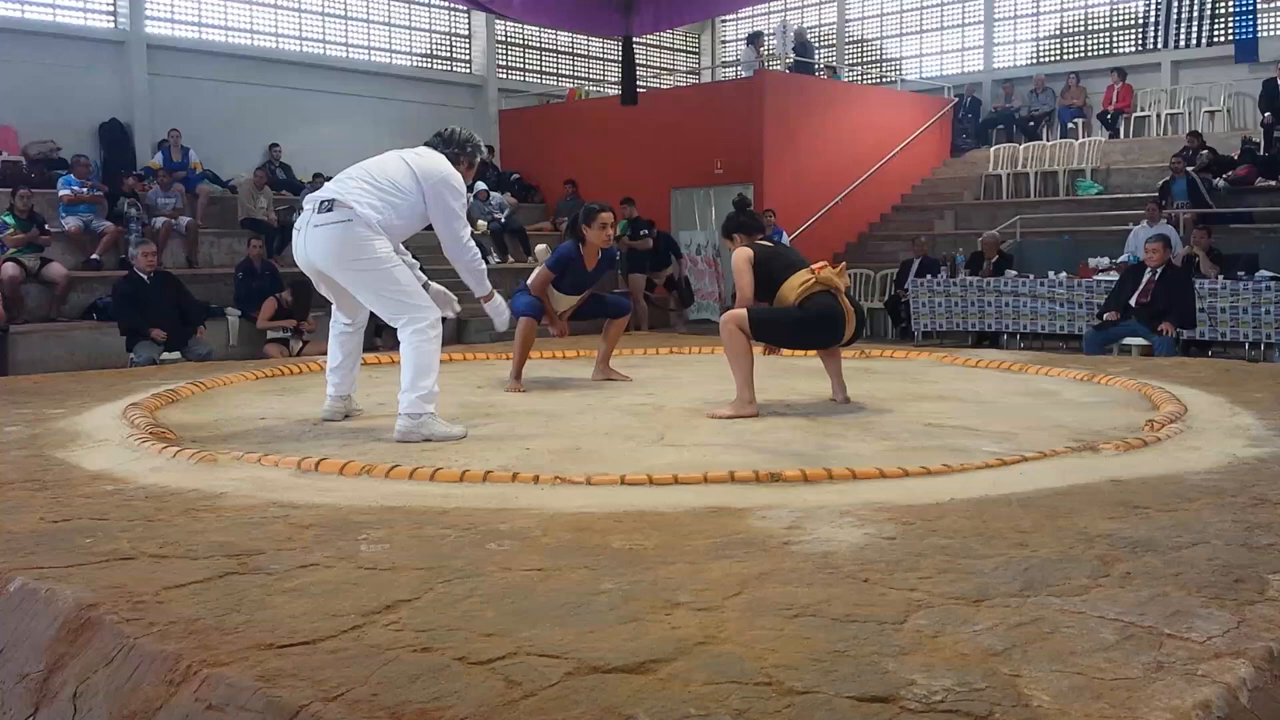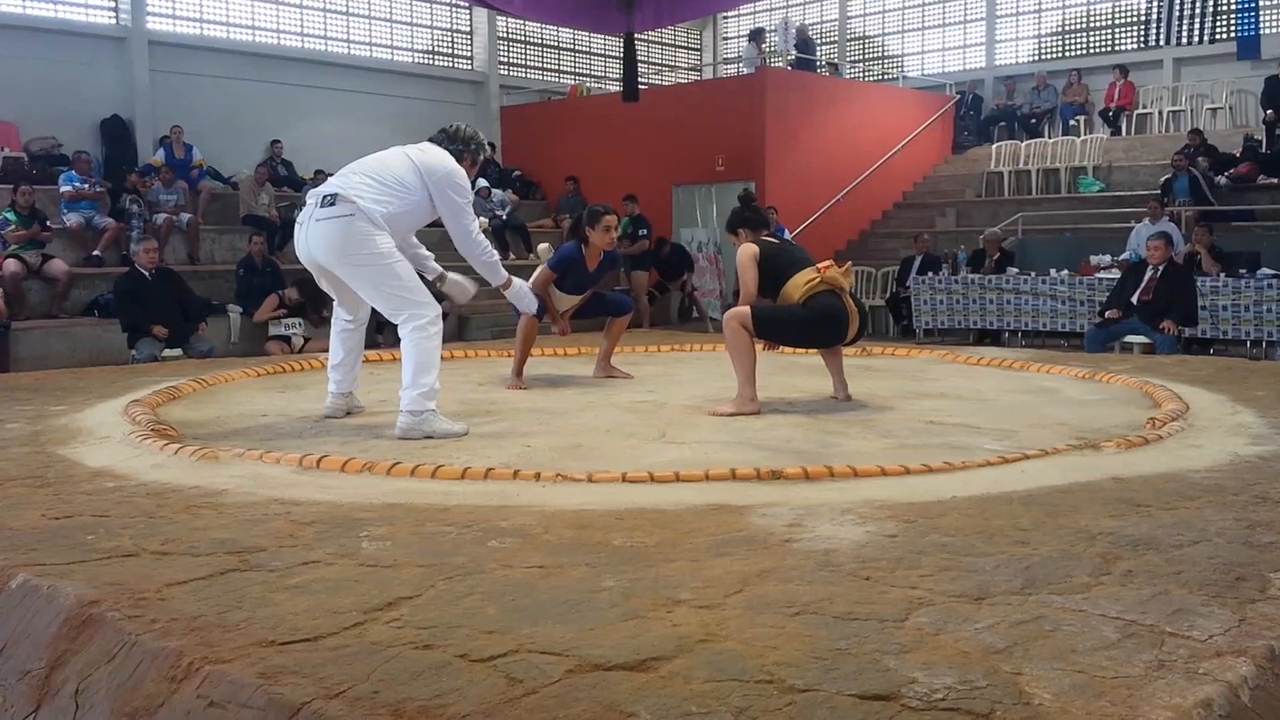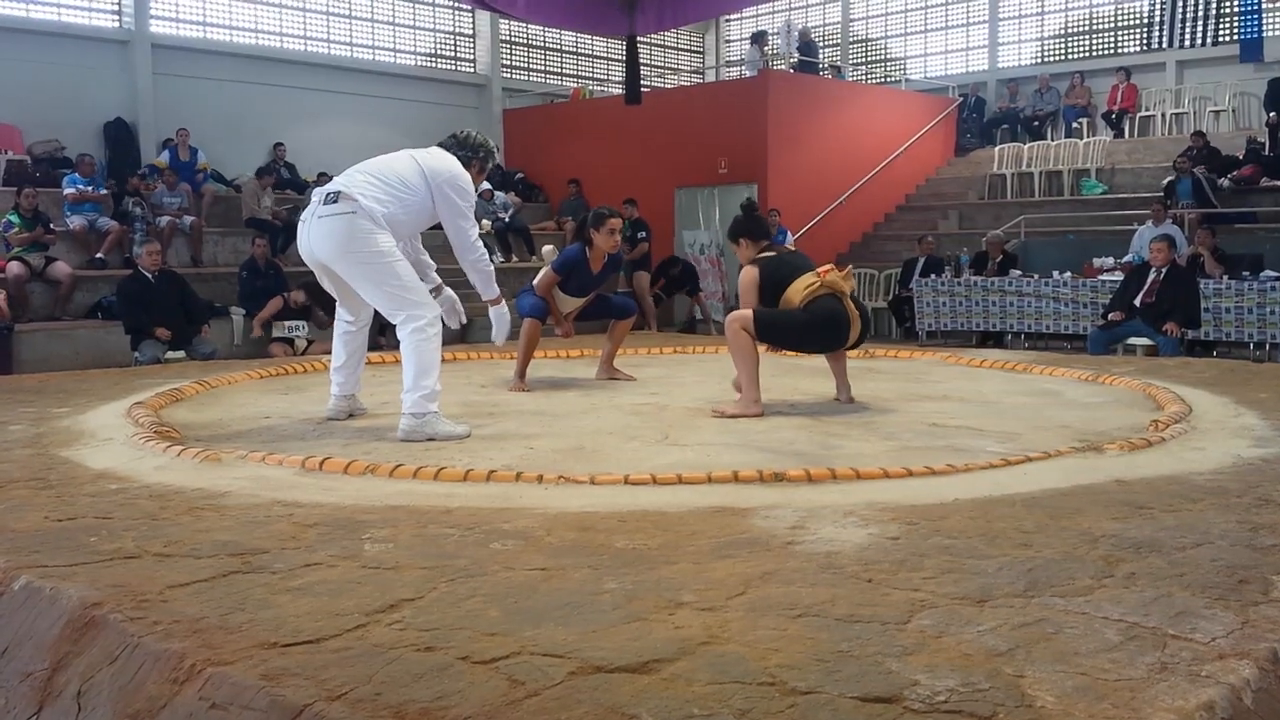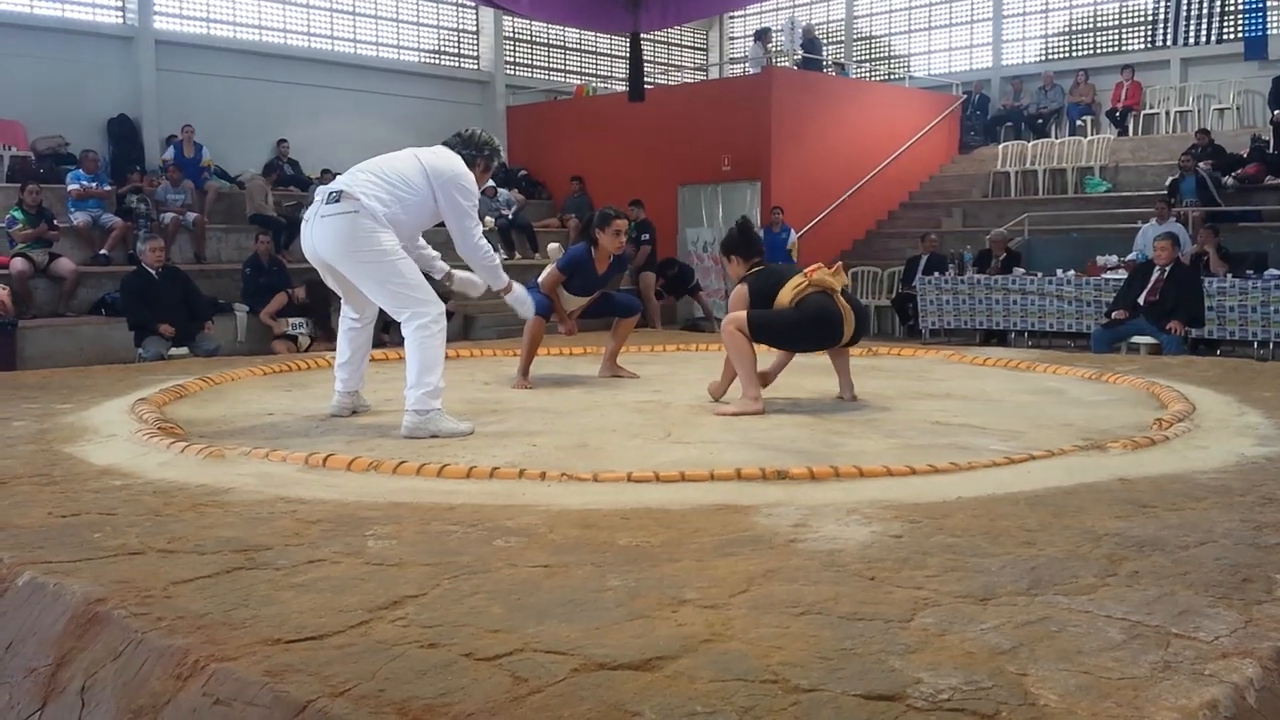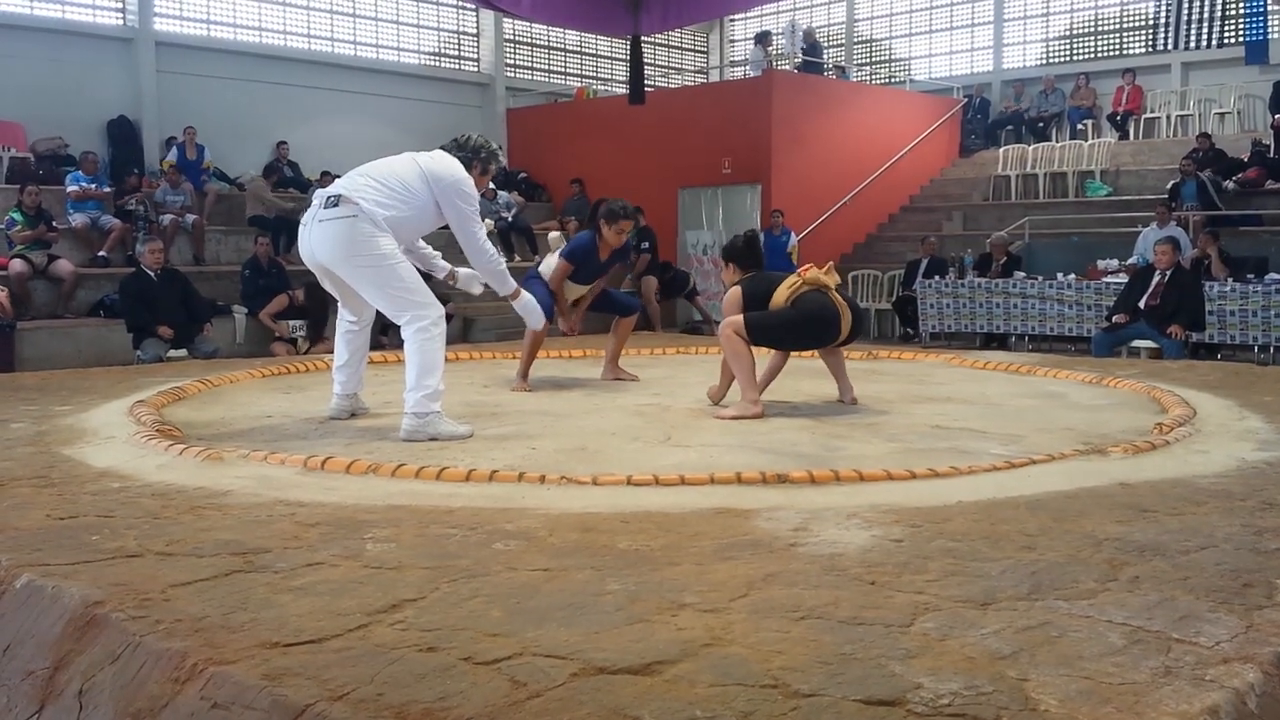
dt=0.3s
person 1, frame 1
left shoulder: (405, 164)
right shoulder: (446, 174)
left elbow: (385, 235)
right elbow: (460, 246)
left wrist: (424, 286)
right wrist: (489, 296)
left hip: (306, 233)
right hip: (346, 234)
left knee: (350, 312)
right knee: (421, 319)
left ankle: (338, 399)
right ankle: (416, 417)
person 1, frame 2
left shoulder: (412, 160)
right shoulder: (449, 170)
left elbow: (397, 232)
right elbow: (470, 240)
left wrist: (442, 277)
right wrist: (507, 283)
left hip: (309, 228)
right hip: (348, 230)
left knee: (352, 307)
right knee: (421, 315)
left ankle: (340, 396)
right ankle: (417, 414)
person 1, frame 3
left shoulder: (419, 163)
right shoulder: (455, 174)
left elbow: (404, 236)
right elbow: (468, 247)
left wrist: (437, 288)
right wrist: (495, 300)
left hip: (312, 227)
right hip: (351, 228)
left knee: (355, 310)
right knee: (421, 316)
left ankle: (343, 398)
right ankle: (419, 416)
person 1, frame 4
left shoulder: (425, 163)
right shoulder: (458, 172)
left elbow: (405, 234)
right elbow: (473, 244)
left wrist: (449, 275)
right wrist: (508, 288)
left hip: (316, 226)
right hip: (354, 228)
left knee: (359, 306)
right knee: (425, 313)
left ankle: (346, 394)
right ankle: (422, 413)
person 1, frame 5
left shoulder: (423, 167)
right shoulder: (456, 177)
left elbow: (404, 239)
right elbow: (478, 247)
left wrist: (451, 274)
right wrist: (516, 295)
left hip: (313, 230)
right hip: (352, 231)
left knee: (356, 310)
right knee: (424, 316)
left ankle: (345, 397)
right ankle: (422, 416)
person 2, frame 1
left shoulder: (742, 253)
right shoulder: (784, 250)
left elbow: (745, 300)
right wrist: (777, 336)
left hip: (818, 318)
right hip: (850, 318)
left knee: (729, 321)
left ankle: (745, 401)
right ankle: (839, 389)
person 2, frame 2
left shoulder: (748, 249)
right shoulder: (790, 246)
left elbow: (749, 296)
right wrist: (778, 331)
left hip: (822, 317)
right hip: (853, 317)
left knee: (732, 319)
left ankle: (747, 399)
right ankle: (840, 387)
person 2, frame 3
left shoulder: (752, 270)
right shoulder: (793, 253)
left elbow: (745, 322)
left wrist: (742, 376)
right wrist: (786, 338)
left hip: (824, 322)
right hip: (857, 322)
left knee: (734, 322)
left ankle: (750, 401)
right ankle: (843, 389)
person 2, frame 4
left shoulder: (743, 289)
right shoulder: (784, 269)
left wrist: (720, 387)
right wrist: (774, 371)
left hip: (819, 319)
left knee: (730, 324)
left ankle: (751, 398)
right ankle: (846, 387)
person 2, frame 5
left shoulder: (735, 293)
right shoulder: (775, 280)
right elbow: (783, 344)
left wrist: (719, 392)
right wrist: (757, 389)
left hip: (813, 317)
left knee: (728, 329)
left ankle: (749, 402)
right ankle: (846, 390)
person 3, frame 1
left shoulder: (609, 255)
right shoulder: (567, 252)
left elbow: (589, 289)
right elbow: (536, 286)
left wrist: (565, 316)
right wrist: (553, 319)
left hip: (569, 304)
right hip: (533, 296)
left knee: (622, 307)
right knee: (530, 312)
left ankle: (601, 368)
right ankle: (515, 376)
person 3, frame 2
left shoulder: (611, 257)
right shoulder: (569, 253)
left elbow: (590, 288)
right elbow: (537, 285)
left wrist: (567, 314)
right wrist: (555, 318)
left hip: (570, 303)
right hip: (536, 296)
left knee: (625, 305)
right knee: (532, 311)
left ankle: (603, 365)
right ankle: (516, 374)
person 3, frame 3
left shoulder: (615, 260)
right shoulder: (573, 256)
left elbow: (594, 290)
right elbow: (541, 287)
left wrist: (570, 317)
right wrist: (558, 320)
left hip: (574, 306)
right hip: (537, 296)
left knee: (628, 309)
right knee: (535, 312)
left ankle: (605, 368)
right ankle: (519, 376)
person 3, frame 4
left shoulder: (620, 260)
right shoulder: (578, 255)
left elbow: (599, 290)
right elbow: (546, 285)
left wrist: (574, 315)
right wrist: (562, 318)
left hip: (578, 303)
right hip: (543, 293)
left knee: (632, 307)
right knee: (539, 310)
left ankle: (609, 365)
right ankle: (522, 373)
person 3, frame 5
left shoulder: (622, 248)
right shoulder: (582, 244)
left elbow: (599, 283)
right elbow: (555, 281)
left wrist: (579, 312)
right wrist: (564, 315)
left hip: (577, 289)
right hip: (542, 281)
left knee: (631, 307)
right knee: (543, 314)
left ankle: (611, 367)
right ankle: (521, 376)
